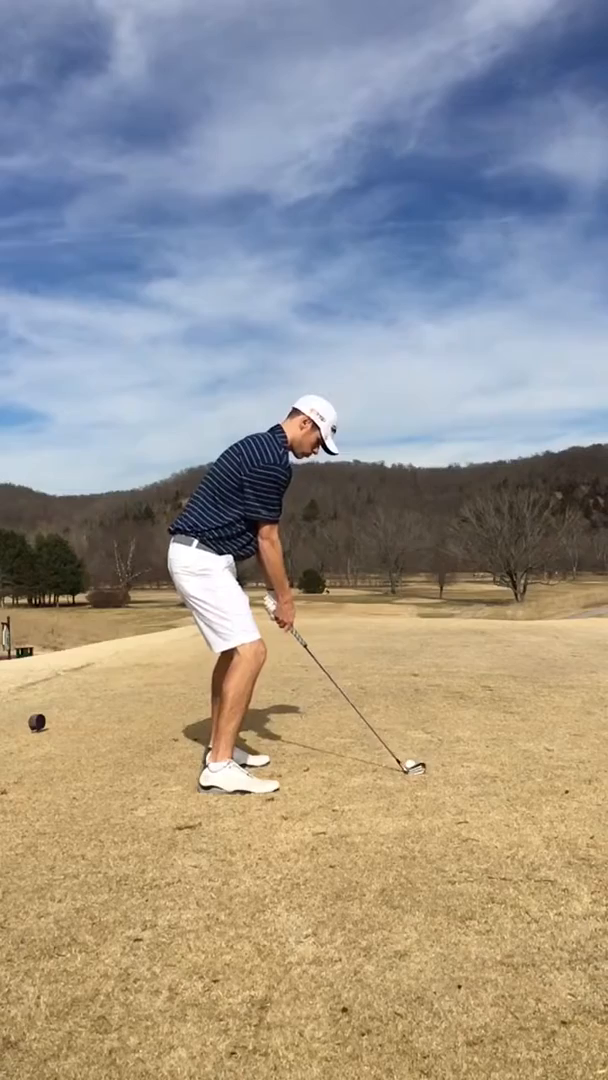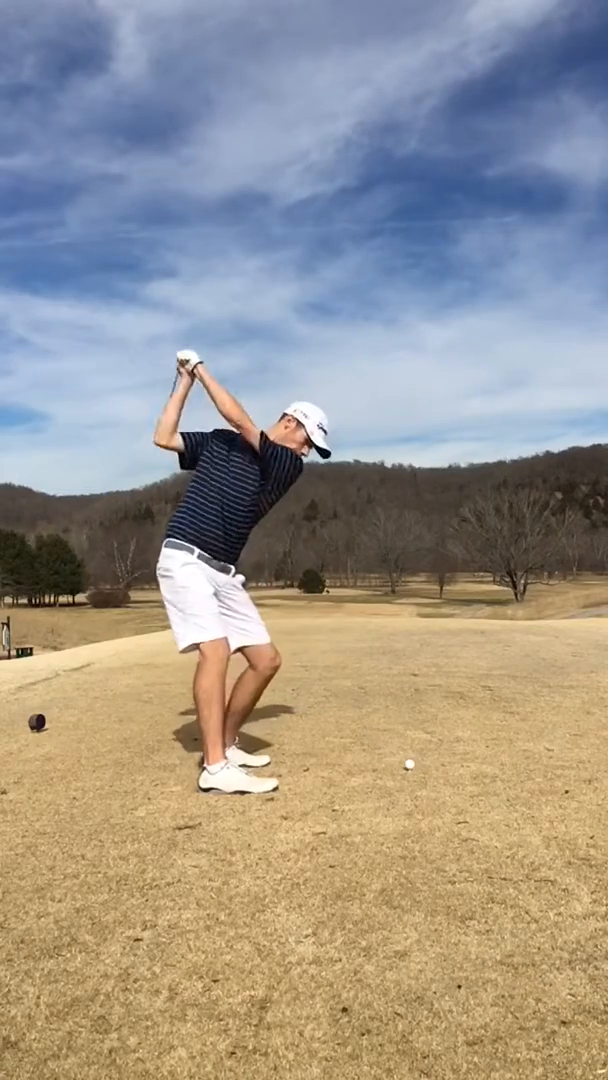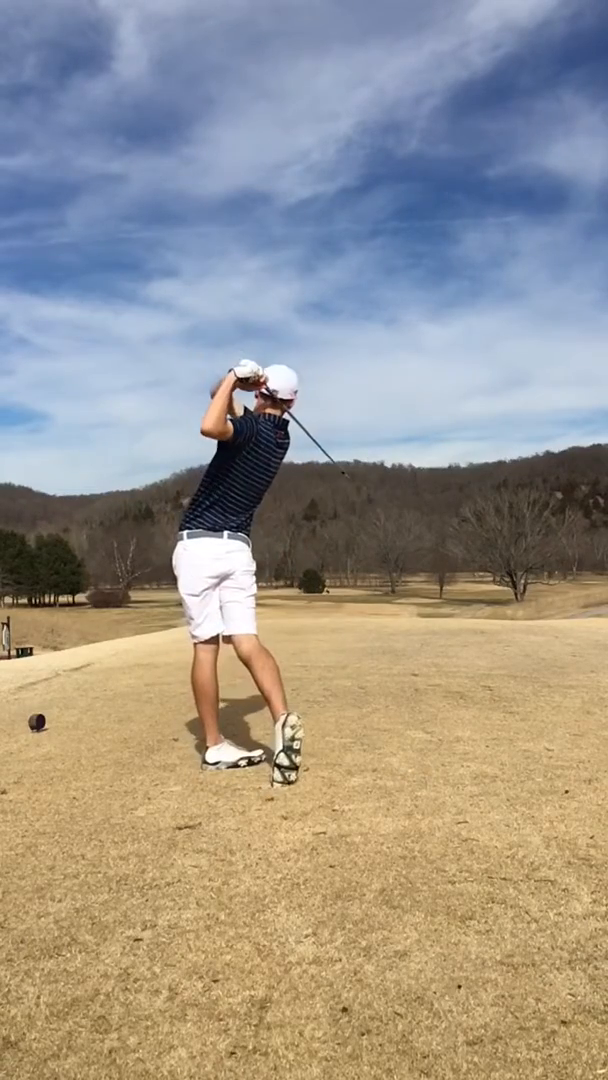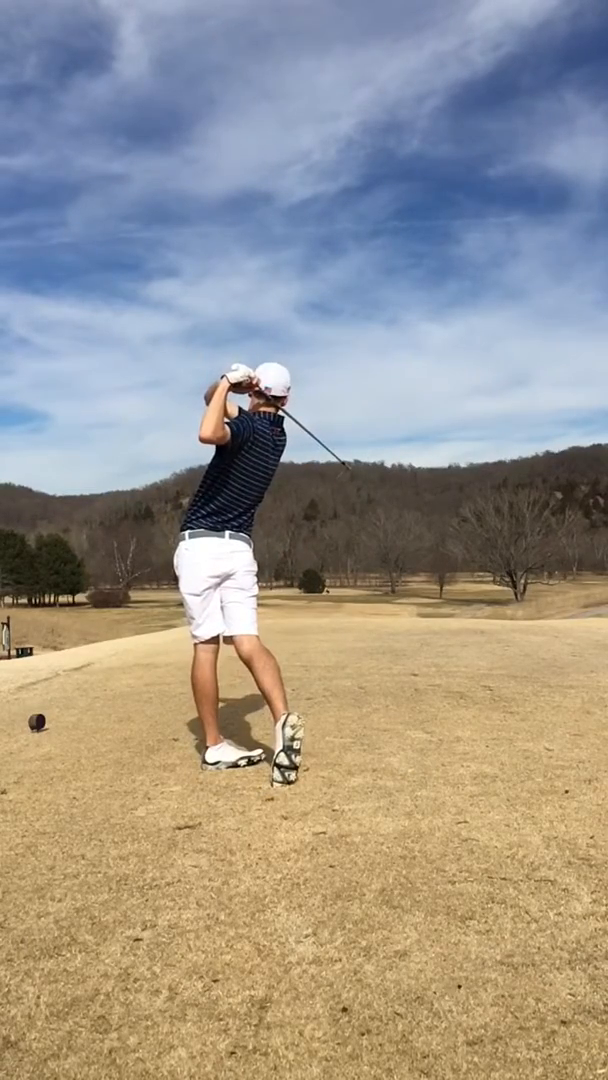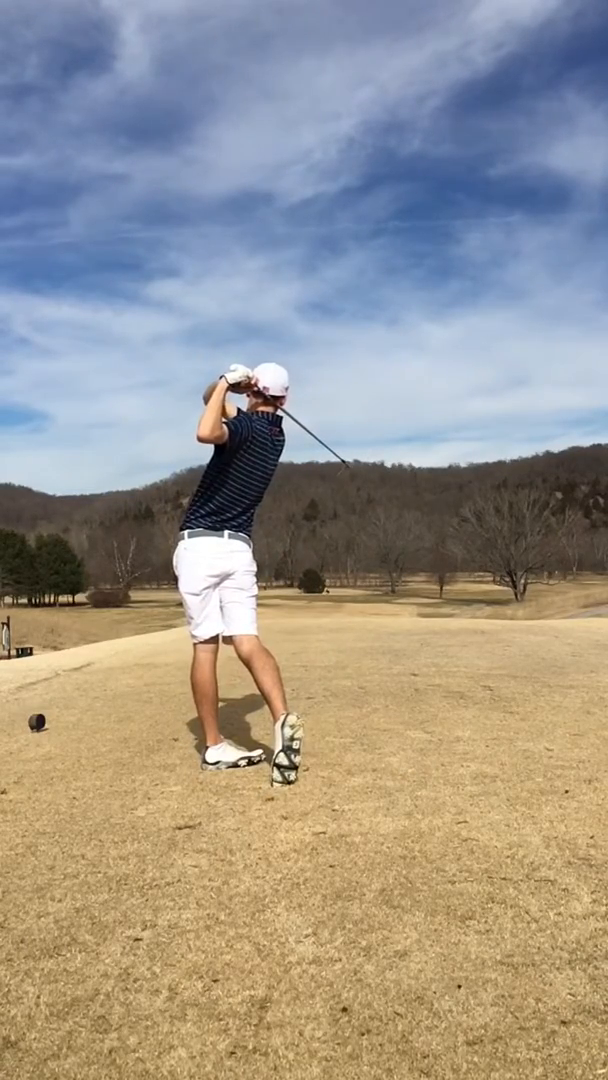
dt=1s
person 1, frame 1
left shoulder: (261, 448)
right shoulder: (272, 460)
left elbow: (259, 534)
right elbow: (268, 539)
left wrist: (274, 591)
right wrist: (285, 598)
left hip: (201, 556)
right hip: (202, 559)
left knee: (235, 650)
right knee: (250, 652)
left ankle: (220, 747)
right ankle: (219, 767)
person 1, frame 2
left shoulder: (287, 466)
right shoulder: (216, 442)
left elbow: (239, 420)
right elbow: (162, 437)
left wrist: (200, 369)
right wrist: (186, 379)
left hip: (223, 572)
right hip: (184, 561)
left knee: (266, 660)
right knee: (214, 650)
left ankle: (226, 744)
right ankle: (216, 767)
person 1, frame 3
left shoulder: (252, 429)
right shoulder: (280, 436)
left elbow: (210, 426)
right elbow: (225, 405)
left wrist: (235, 378)
right wrist: (236, 382)
left hip: (199, 548)
right hip: (236, 549)
left knee: (206, 646)
right knee: (248, 643)
left ankle: (215, 747)
right ankle: (283, 719)
person 1, frame 4
left shoulder: (247, 425)
right shoulder: (277, 433)
left elbow: (208, 434)
right elbow: (214, 400)
left wrist: (228, 381)
right wrist: (225, 387)
left hip: (200, 547)
right hip: (238, 548)
left knee: (206, 644)
right knee: (249, 643)
left ankle: (214, 746)
right ankle: (283, 719)
person 1, frame 5
left shoulder: (246, 426)
right shoulder: (275, 434)
left elbow: (206, 433)
right elbow: (212, 399)
left wrist: (227, 382)
right wrist: (224, 387)
left hip: (200, 546)
right hip: (238, 548)
left knee: (205, 645)
right knee: (248, 642)
left ankle: (214, 746)
right ankle: (283, 719)
